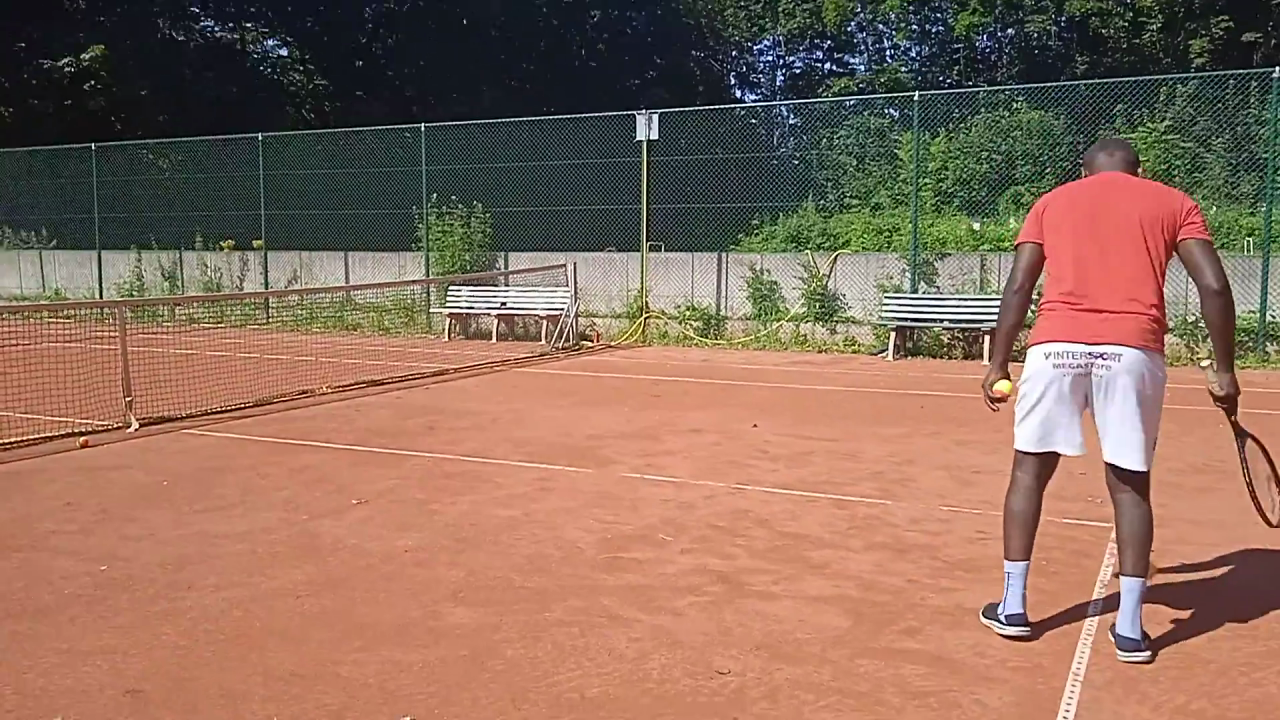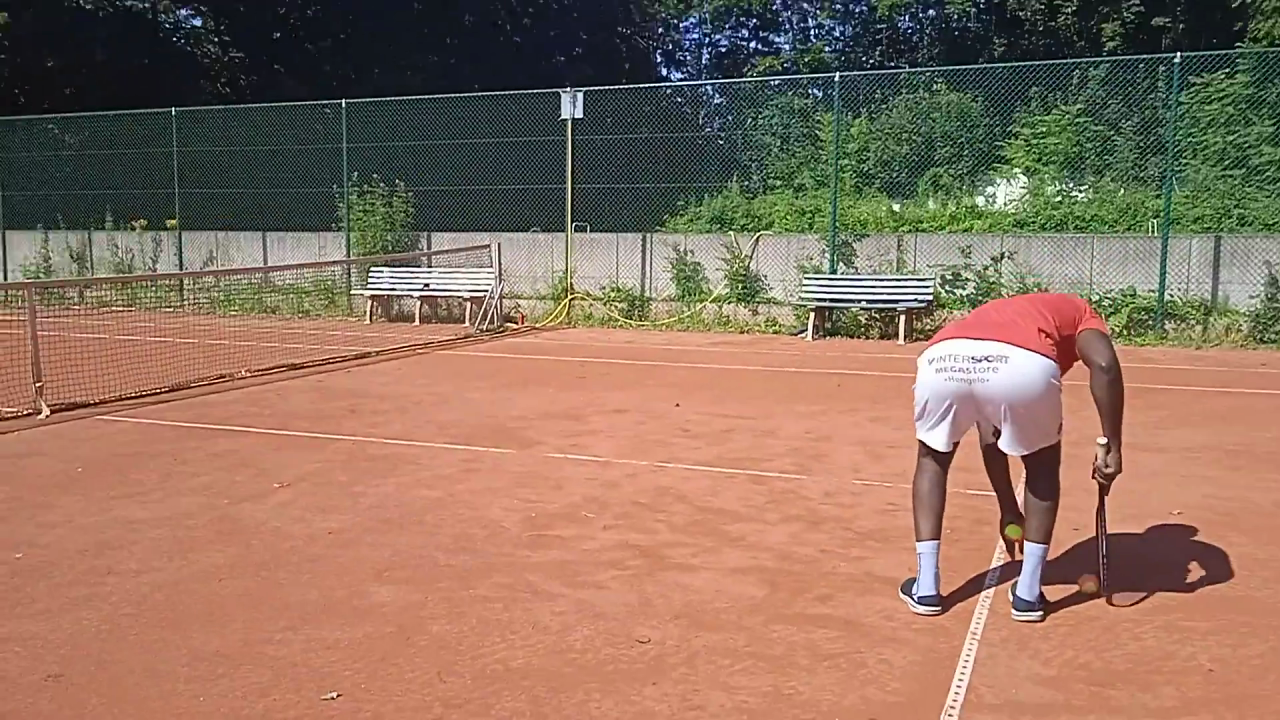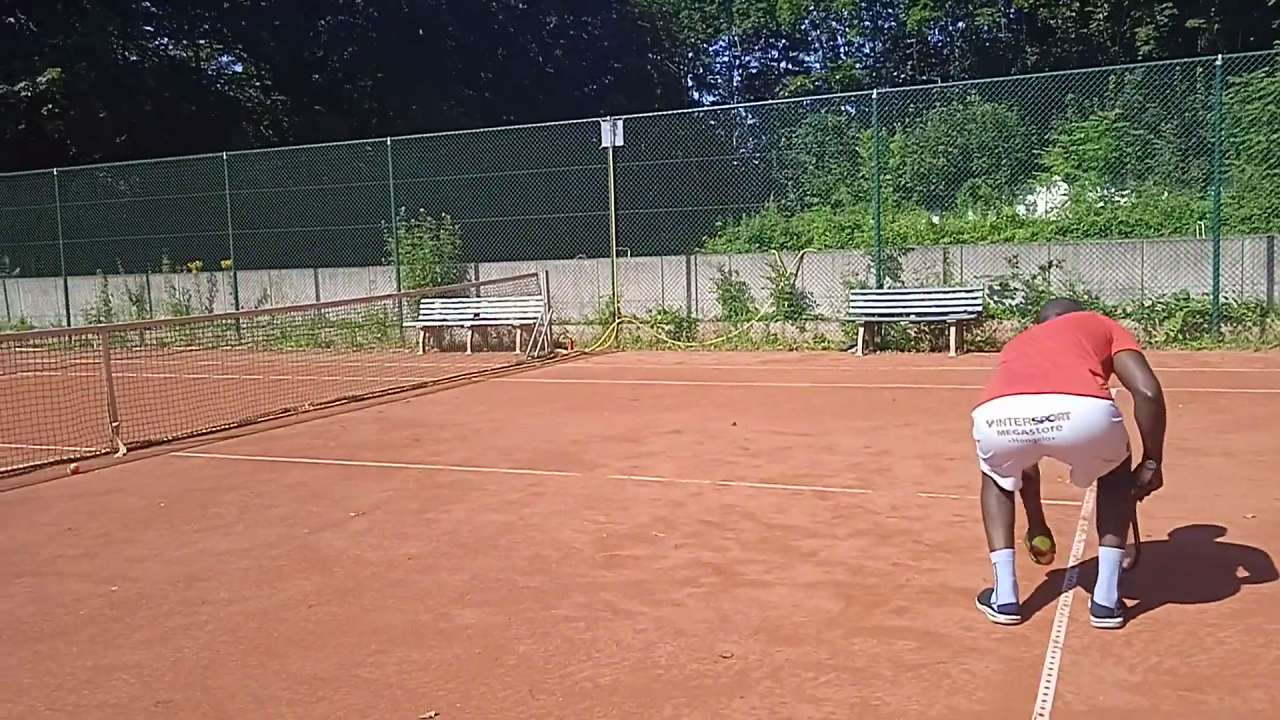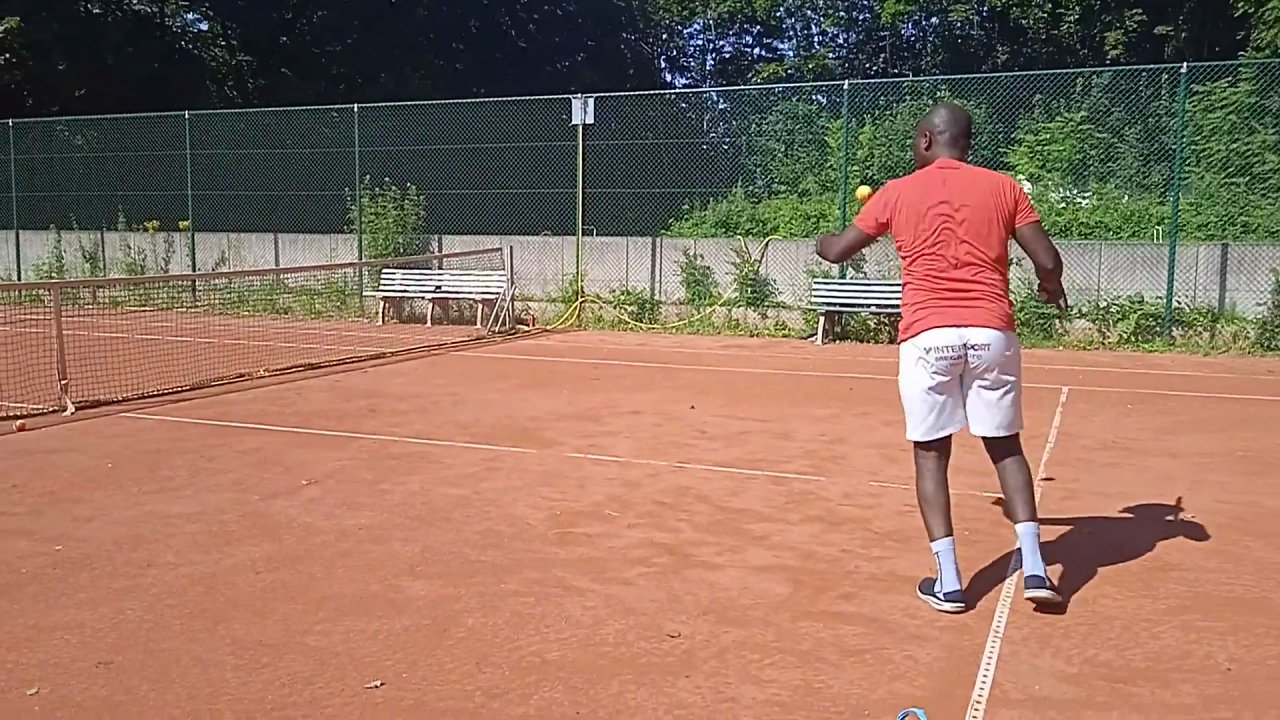
dt=0.7s
person 1, frame 1
left shoulder: (1052, 201)
right shoulder: (1174, 202)
left elbow: (1017, 287)
right elbow: (1214, 286)
left wrist: (998, 362)
right wrist: (1225, 370)
left hip: (1057, 344)
right hip: (1133, 350)
left knee: (1030, 471)
right knee: (1127, 485)
left ankle: (1013, 606)
right ankle: (1130, 626)
person 1, frame 2
right shoulder: (1078, 311)
left elbow: (989, 439)
right elbow: (1104, 364)
left wrist: (1009, 509)
right wrist: (1111, 444)
left hip: (942, 359)
right hip: (1025, 365)
left knee: (932, 458)
right knee: (1043, 461)
left ankle: (925, 585)
right ankle: (1028, 591)
person 1, frame 3
right shoulder: (1104, 326)
right elbow: (1148, 392)
left wrist: (1037, 524)
right wrist: (1152, 462)
left hip: (999, 414)
right hip: (1084, 410)
left knee: (997, 478)
right knee: (1116, 473)
left ankle: (1004, 593)
right ankle: (1107, 597)
person 1, frame 4
left shoulder: (897, 191)
right shoulder: (1003, 187)
left elbow: (837, 249)
right elbow: (1048, 263)
left wrist: (823, 243)
right wrist: (1052, 289)
left hip: (927, 336)
right hip: (992, 333)
left knee: (931, 455)
right knee: (1003, 445)
left ankle: (949, 581)
right ankle: (1034, 566)
